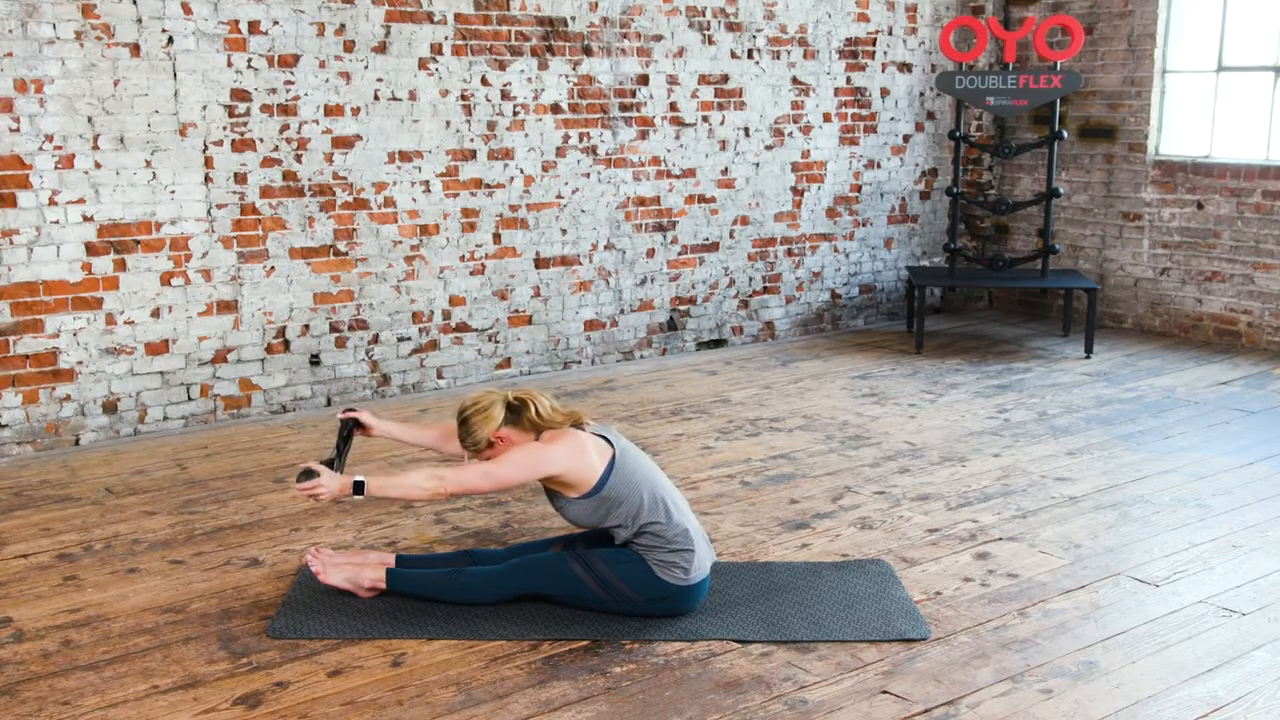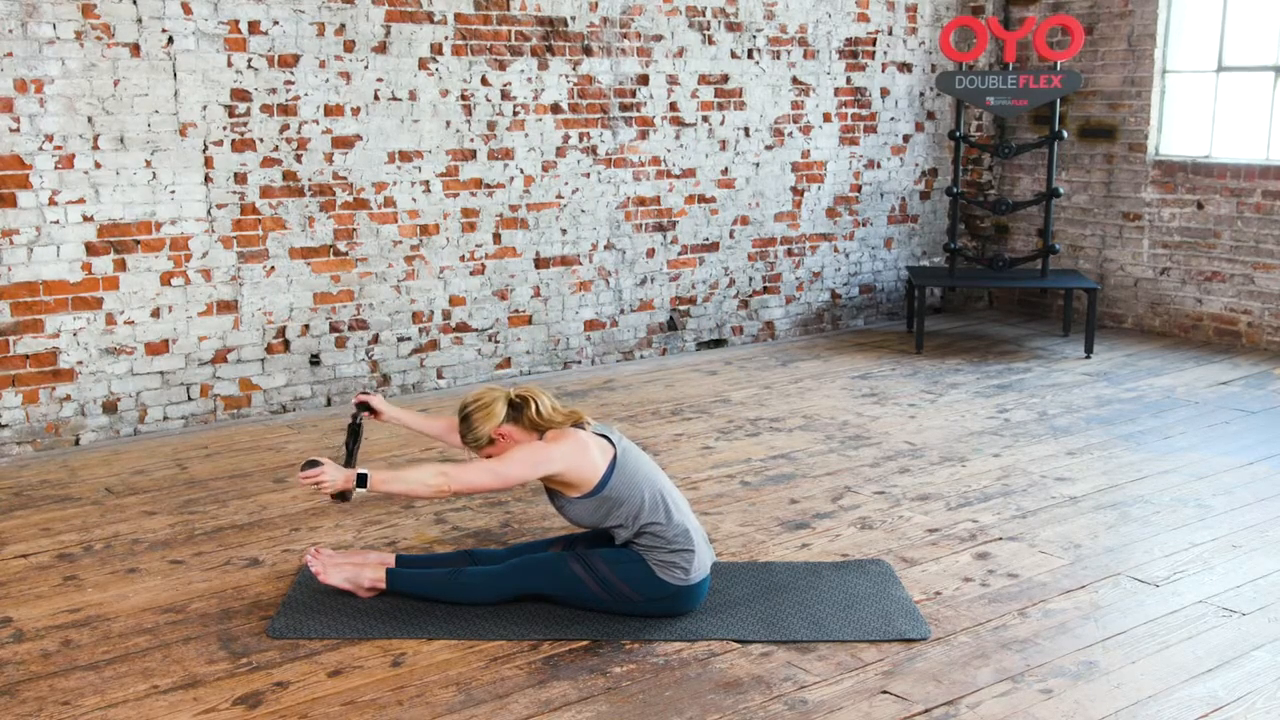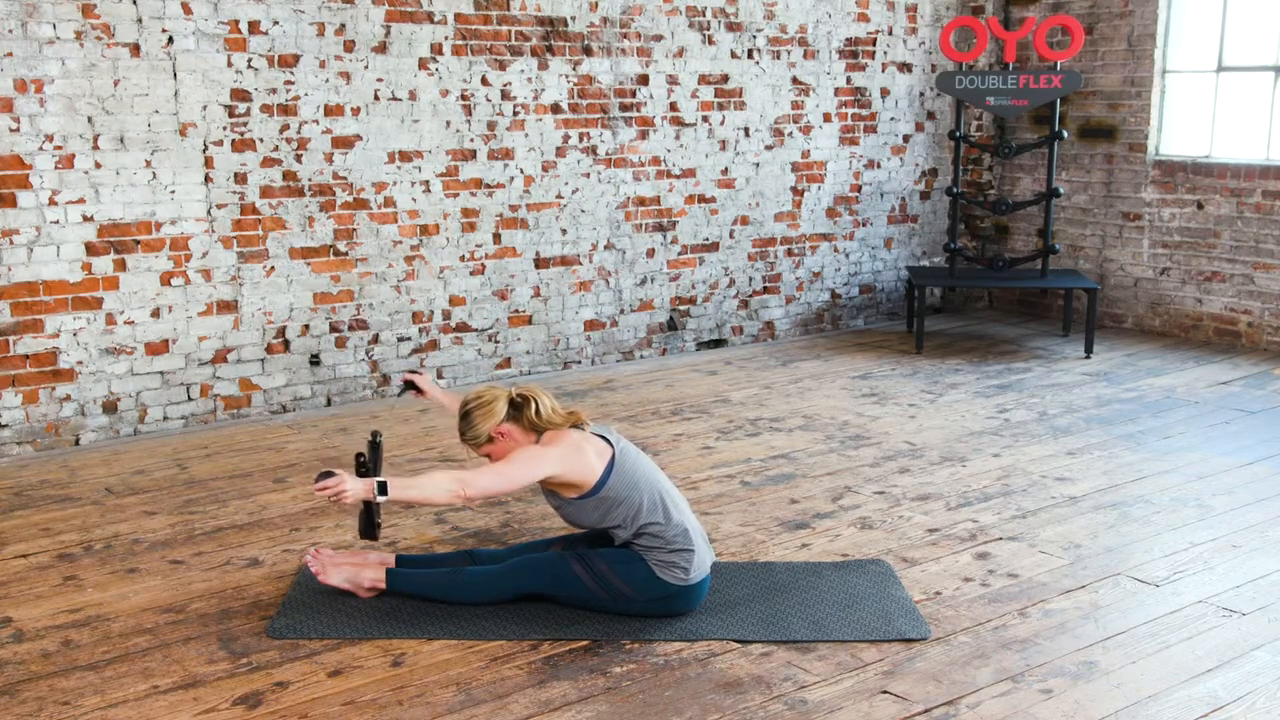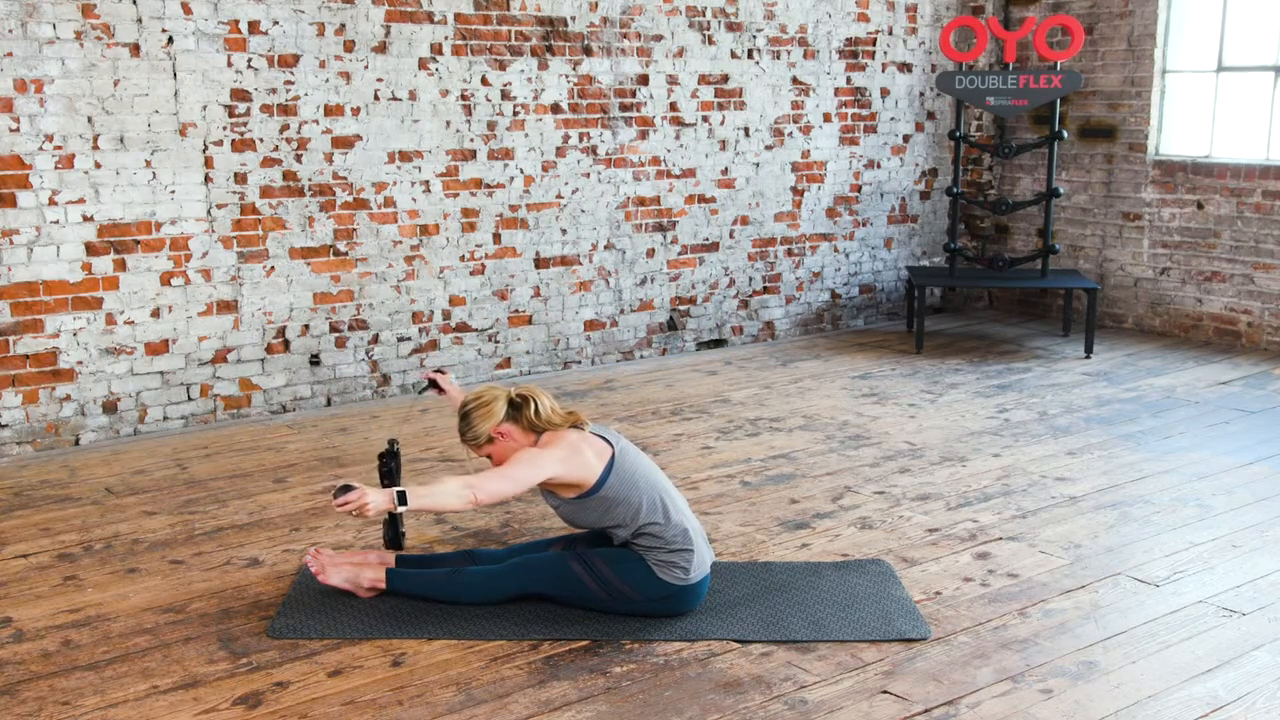
dt=0.5s
person 1, frame 1
left shoulder: (554, 451)
right shoulder: (549, 428)
left elbow: (442, 483)
right elbow: (453, 439)
left wrist: (349, 485)
right wrist: (381, 426)
left hip: (670, 578)
right hip: (652, 549)
left knee: (523, 577)
right knee: (509, 558)
left ankle: (377, 578)
right ankle: (384, 563)
person 1, frame 2
left shoulder: (555, 451)
right shoulder: (555, 429)
left elbow: (446, 481)
right elbow: (460, 431)
left wrist: (353, 478)
right wrist: (391, 412)
left hip: (670, 578)
right hip: (652, 548)
left knee: (522, 576)
right knee: (507, 557)
left ankle: (377, 578)
right ankle: (384, 562)
person 1, frame 3
left shoulder: (554, 453)
right shoulder: (558, 430)
left elbow: (460, 487)
right elbow: (486, 419)
left wrist: (369, 488)
right wrist: (436, 394)
left hip: (669, 578)
right hip: (652, 549)
left knee: (521, 576)
right knee: (508, 557)
left ankle: (375, 578)
right ankle: (385, 562)
person 1, frame 4
left shoulder: (555, 453)
right shoulder: (560, 433)
left elbow: (473, 492)
right elbow: (492, 416)
left wrist: (388, 498)
right wrist: (455, 393)
left hip: (669, 578)
right hip: (649, 547)
left knee: (522, 576)
right knee: (505, 557)
left ankle: (376, 578)
right ankle: (387, 561)
